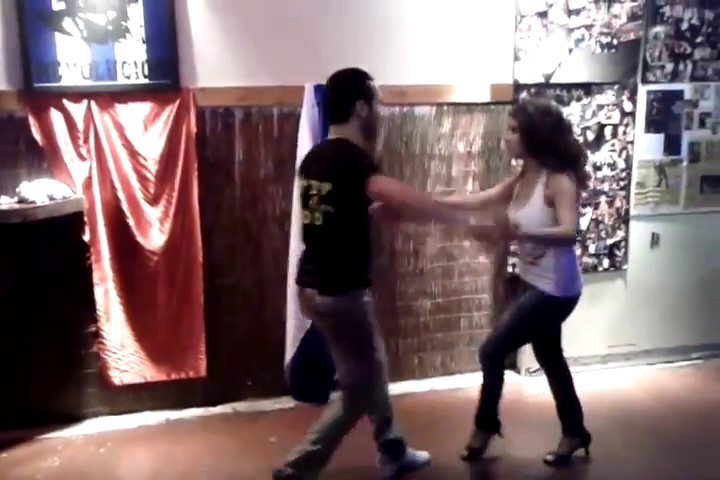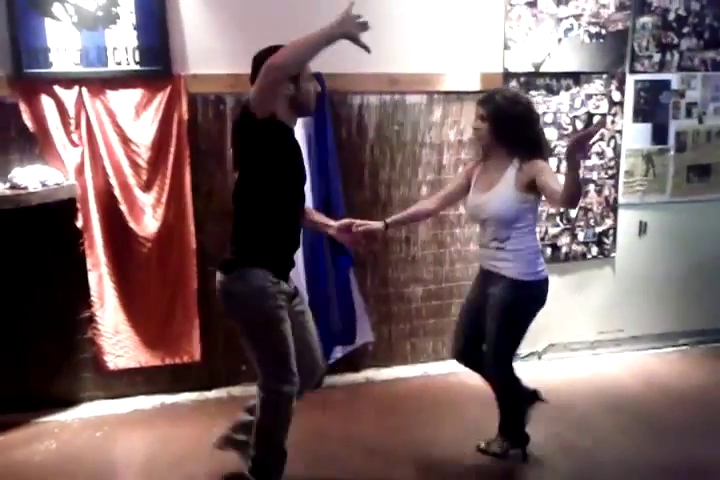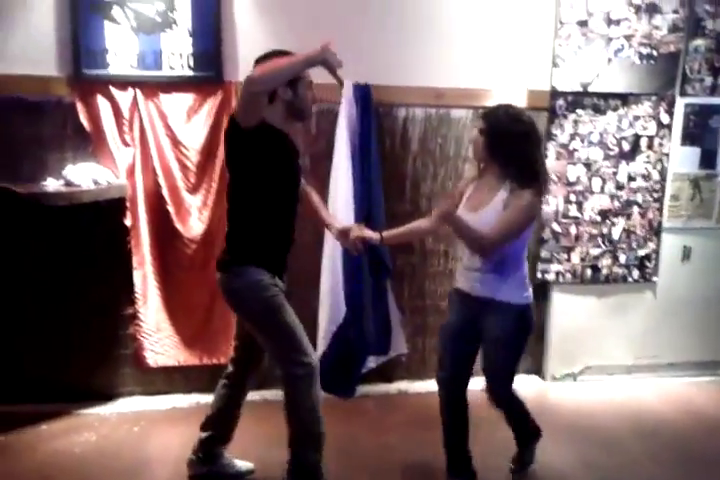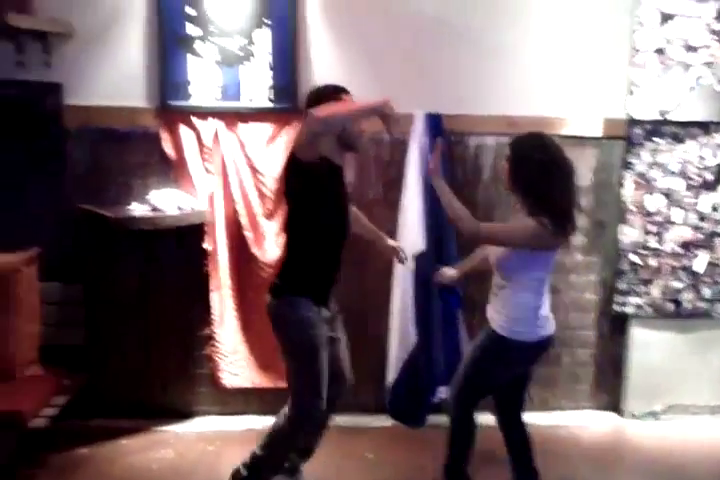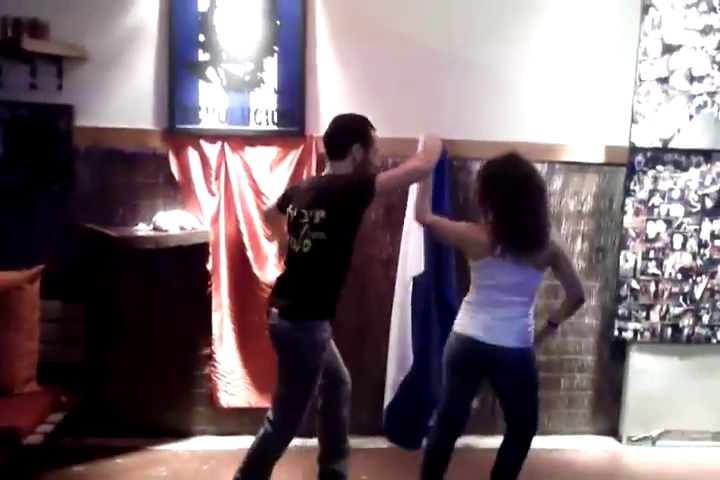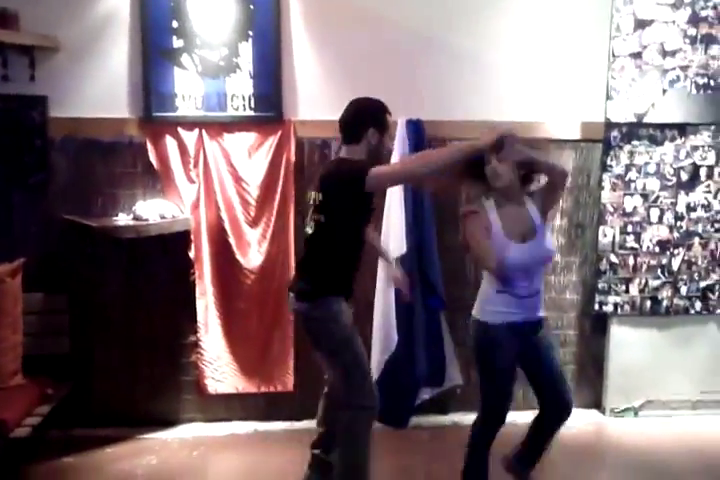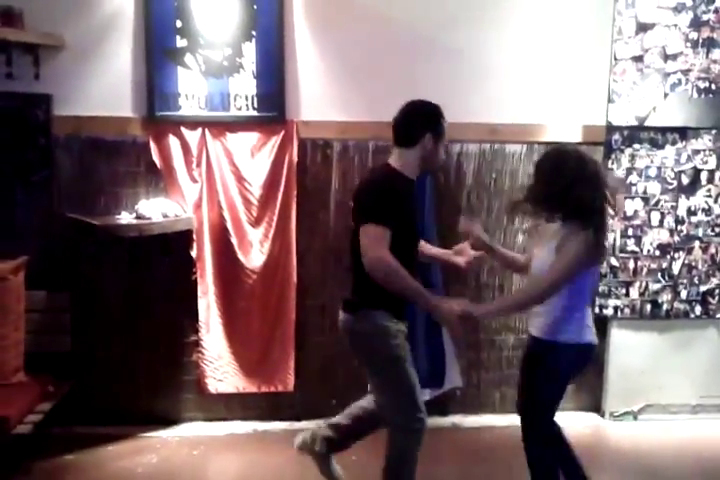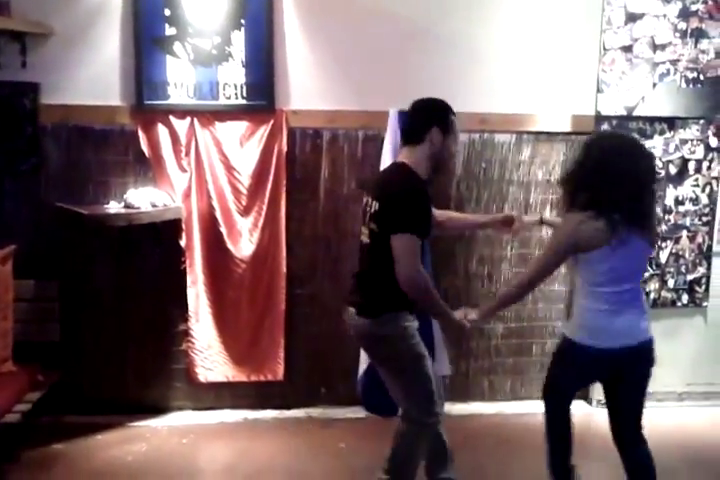
dt=0.4s
person 1, frame 1
left shoulder: (315, 159)
right shoulder: (352, 159)
right elbow: (403, 199)
left wrist: (370, 210)
right wrist: (467, 217)
left hip: (316, 287)
right hip: (340, 295)
left knee: (370, 371)
right knee: (355, 391)
person 1, frame 2
left shoulder: (283, 139)
right shoulder: (253, 126)
right elbow: (276, 65)
left wrist: (326, 225)
left hip: (274, 276)
right hip: (250, 279)
left knee: (309, 366)
right knee: (281, 383)
left ankle: (246, 432)
person 1, frame 3
left shoulder: (285, 144)
right shoulder: (247, 133)
left elbow: (300, 187)
right elbow: (254, 82)
left wrist: (332, 222)
right wrist: (315, 56)
left hip: (261, 272)
right hip: (248, 273)
left knee: (245, 365)
right knee: (301, 366)
person 1, frame 4
left shoulder: (332, 171)
right shoulder: (305, 165)
left elbow: (349, 213)
right elbow: (318, 118)
left wrist: (385, 241)
right wrist: (376, 106)
left hip: (321, 301)
right hip: (297, 304)
left knee: (335, 383)
right knee: (309, 402)
person 1, frame 5
left shoulder: (302, 188)
right shoulder: (347, 189)
left elbow: (271, 215)
right elbow: (415, 169)
right wrist: (431, 144)
left hip: (292, 313)
right hip: (303, 323)
left knee: (338, 387)
right knee: (285, 418)
person 1, frame 6
left shoulder: (343, 176)
right shoulder: (343, 175)
right elbow: (409, 169)
left wrist: (388, 260)
right wrist: (476, 145)
left hip: (320, 299)
right hip: (322, 303)
left knee: (340, 387)
right knee: (362, 400)
person 1, frame 7
left shoulder: (399, 185)
right shoulder: (382, 187)
right elbow: (376, 259)
left wrist: (446, 255)
right wrist: (433, 302)
left hip: (386, 316)
right hip: (373, 318)
left knee: (390, 404)
right knee: (410, 419)
left ankle: (323, 439)
person 1, frame 8
left shoulder: (394, 180)
right shoulder: (408, 188)
left elbow: (433, 219)
right elbow: (408, 275)
left wrist: (488, 221)
right wrist: (448, 316)
left hip: (369, 312)
right hip: (384, 319)
left knee: (424, 401)
right knee: (422, 411)
person 2, frame 1
left shoulder: (560, 181)
right shoulder: (522, 178)
left elbow: (569, 234)
right elbow: (479, 201)
left wrist: (520, 233)
left hip: (552, 290)
right hip: (532, 283)
left knee: (492, 351)
right knee: (549, 360)
left ankle: (485, 426)
right ankle: (574, 433)
person 2, frame 2
left shoulder: (531, 168)
right shoulder: (476, 169)
left elbow: (568, 200)
right elbow: (435, 202)
left wrist: (572, 164)
right wrist: (384, 224)
left hip: (521, 281)
right hip: (489, 275)
left knee: (495, 360)
right knee: (466, 351)
left ankle: (512, 434)
right ankle: (522, 395)
person 2, frame 3
left shoulder: (526, 196)
right shoulder: (472, 184)
left elbow: (487, 246)
right elbow: (432, 224)
left wrist: (450, 218)
right wrist: (380, 236)
left hip: (505, 305)
right hip: (464, 297)
left knee: (498, 390)
right knee: (450, 386)
left ankle: (526, 434)
person 2, frame 4
left shoulder: (537, 228)
right shoulder: (536, 217)
left elbow: (472, 229)
right elbow: (491, 249)
left wrist: (437, 180)
right wrist: (457, 271)
left hip: (512, 337)
right hip: (533, 334)
left knee: (461, 404)
right knee: (508, 415)
person 2, frame 5
left shoulder: (475, 238)
right shoulder: (545, 243)
left elbow: (424, 217)
right elbow: (577, 295)
right wrist: (552, 323)
left hip: (464, 342)
right hip: (513, 349)
left knee: (446, 425)
right knee: (521, 431)
person 2, frame 6
left shoulder: (537, 205)
right shoulder: (480, 213)
left elbow: (561, 175)
right elbow: (495, 265)
left wrist: (524, 156)
right wrist: (472, 215)
left hip: (531, 323)
right hip: (493, 326)
left knee: (561, 405)
right knee: (493, 413)
person 2, frame 7
left shoulder: (581, 236)
right shoulder: (559, 227)
left elbow: (540, 290)
right elbow: (529, 265)
left wrist: (483, 311)
right wrist: (484, 242)
left hip: (557, 345)
right hip: (573, 342)
left knee: (535, 429)
right knee: (537, 420)
person 2, frame 8
left shoulder: (580, 222)
right shoulder: (643, 223)
left elbow: (530, 278)
left wrist: (482, 313)
right wrist: (546, 221)
left hip: (588, 344)
right hip: (637, 345)
left knee: (555, 402)
right knee: (629, 431)
